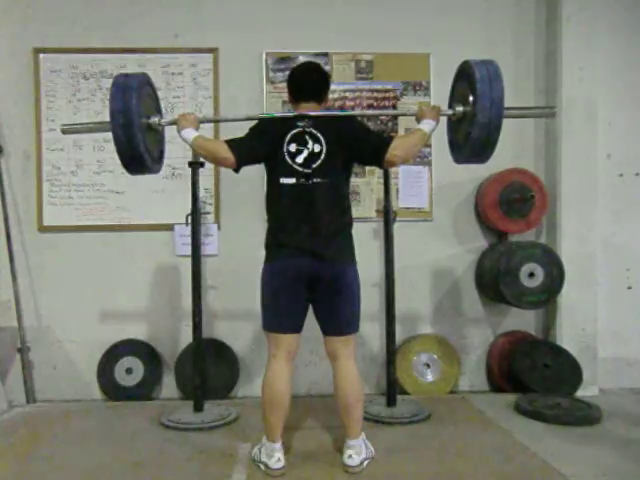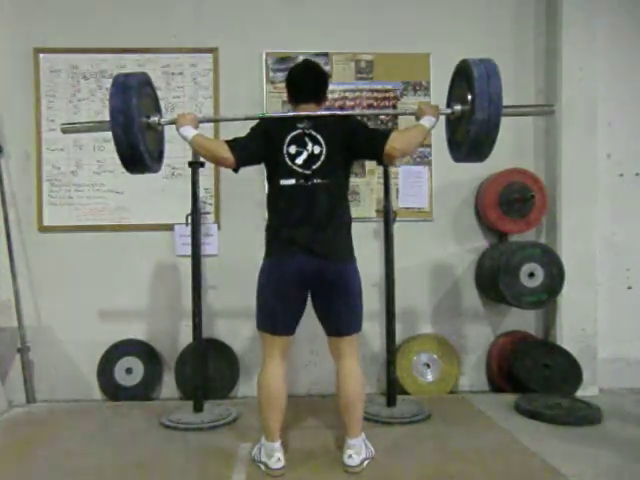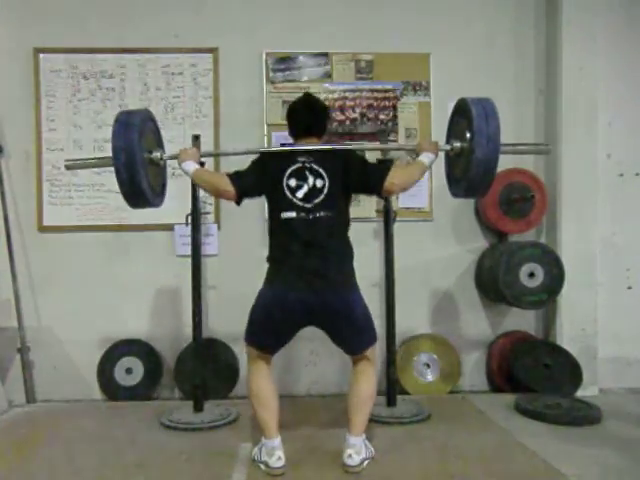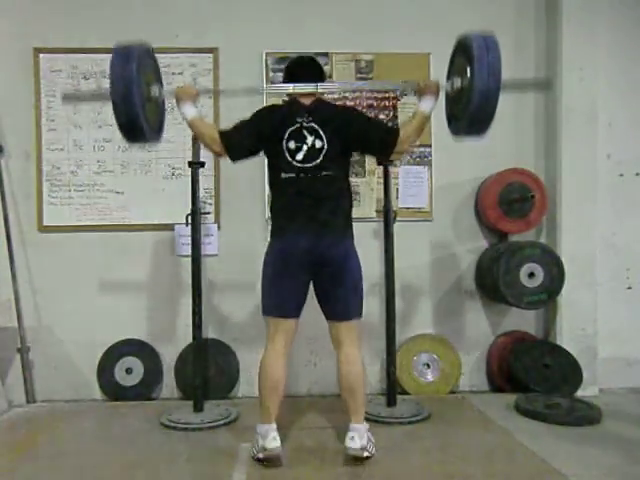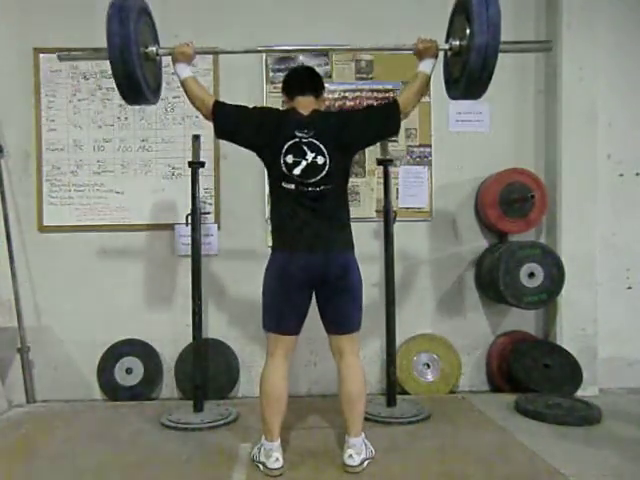
dt=0.3s
person 1, frame 1
left shoulder: (270, 130)
right shoulder: (345, 128)
left elbow: (226, 155)
right elbow: (395, 154)
left wrist: (189, 131)
right wrist: (427, 124)
left hip: (284, 260)
right hip: (336, 259)
left knee: (280, 357)
right knee: (343, 356)
person 1, frame 2
left shoulder: (271, 129)
right shoulder: (344, 127)
left elbow: (227, 156)
right elbow: (394, 148)
left wrist: (188, 131)
right wrist: (426, 120)
left hip: (283, 260)
right hip: (335, 260)
left knee: (274, 354)
right knee: (346, 354)
left ankle: (271, 450)
right ankle: (355, 447)
person 1, frame 3
left shoulder: (271, 164)
right shoulder: (344, 162)
left elbow: (227, 188)
right elbow: (393, 184)
left wrist: (190, 165)
right wrist: (425, 157)
left hip: (283, 289)
right hip: (337, 288)
left knee: (258, 360)
right knee: (366, 360)
left ankle: (272, 449)
right ankle: (356, 447)
person 1, frame 4
left shoulder: (270, 118)
right shoulder: (344, 118)
left elbow: (220, 144)
right elbow: (400, 143)
left wrist: (188, 108)
right wrist: (425, 103)
left hip: (287, 244)
right hip: (336, 245)
left knee: (278, 340)
right knee: (347, 341)
left ankle: (268, 435)
right ankle: (357, 434)
person 1, frame 5
left shoulder: (268, 124)
right shoulder: (345, 125)
left elbow: (208, 108)
right elbow: (403, 106)
left wrist: (183, 68)
right wrist: (426, 63)
left hip: (288, 259)
right hip: (338, 258)
left knee: (278, 356)
right knee: (348, 354)
